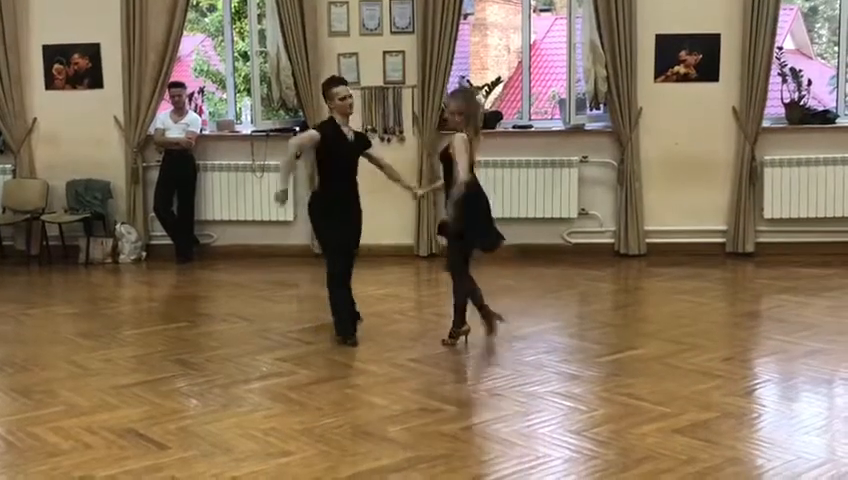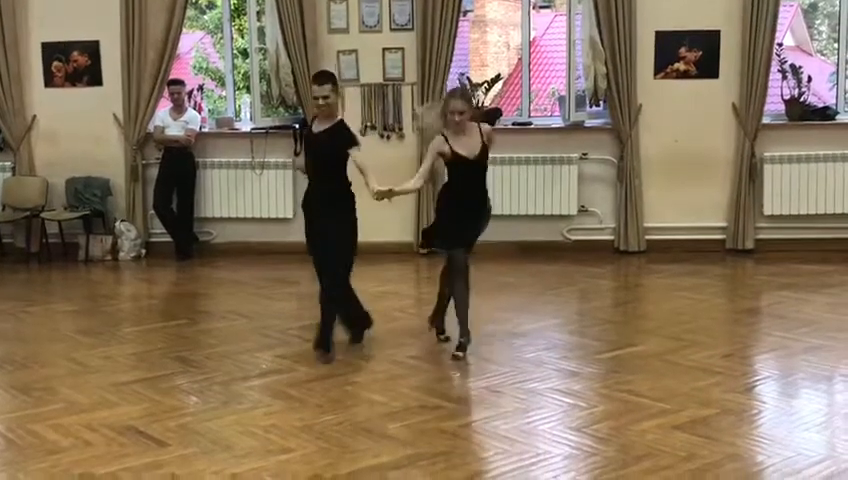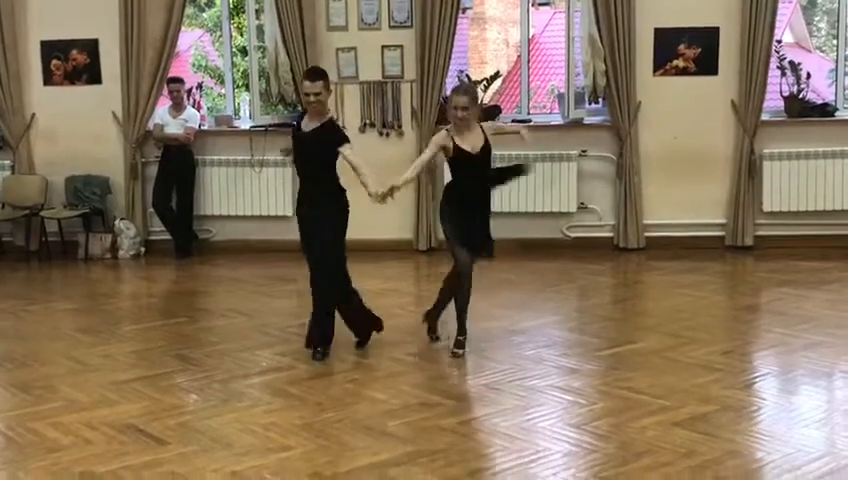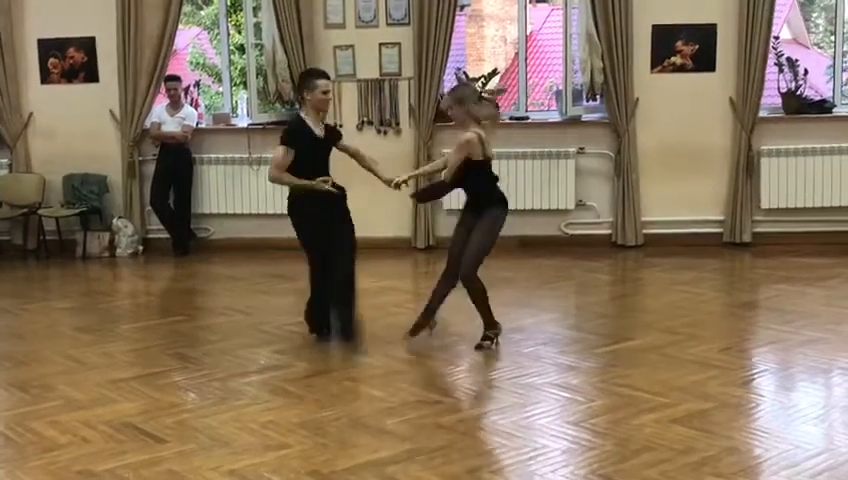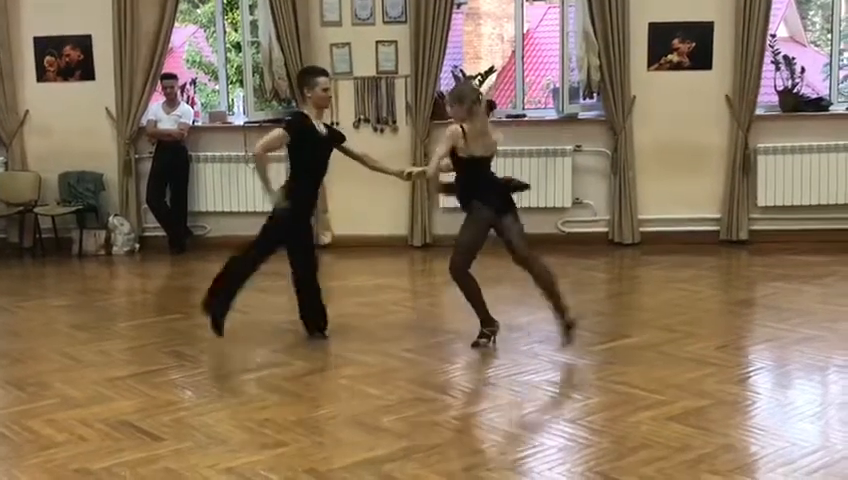
dt=0.3s
person 1, frame 1
left shoulder: (359, 135)
right shoulder: (325, 130)
left elbow: (382, 165)
right elbow: (296, 144)
left wrist: (410, 187)
right wrist: (284, 182)
left hip: (350, 205)
right hip: (325, 206)
left knee: (346, 262)
right knee: (338, 264)
left ankle: (347, 312)
right ankle: (345, 327)
person 1, frame 2
left shoulder: (343, 132)
right shoulder: (310, 125)
left elbow: (360, 163)
left wrist: (373, 187)
right wrist: (306, 166)
left hip: (339, 207)
right hip: (313, 205)
left knee: (335, 270)
right knee: (325, 270)
left ankle: (326, 339)
right ankle: (357, 320)
person 1, frame 3
left shoulder: (333, 128)
right shoulder: (301, 120)
left elbow: (354, 160)
left wrist: (371, 189)
left hip: (331, 203)
right hip: (307, 203)
left knee: (329, 269)
right knee: (327, 270)
left ankle: (320, 339)
right ankle: (365, 323)
person 1, frame 4
left shoulder: (329, 131)
right shoulder: (294, 130)
left elbow: (354, 154)
right elbow: (275, 174)
left wrist: (382, 177)
right wrist: (311, 184)
left hip: (331, 201)
right hip: (304, 205)
left knee: (342, 261)
right knee: (323, 265)
left ankle: (345, 323)
right ankle: (320, 322)
person 1, frame 5
left shoulder: (328, 130)
right shoulder: (298, 123)
left elbow: (358, 156)
right elbow: (260, 151)
left wrist: (394, 171)
right wrist: (273, 191)
left hip: (301, 203)
right hip: (292, 203)
right knee: (304, 264)
person 2, frame 1
left shoulder: (459, 140)
right shoulder: (465, 136)
left elbow: (461, 179)
left wrist: (450, 209)
right wrist: (433, 187)
left hip: (467, 210)
right hip: (468, 207)
left knee: (457, 269)
right knee: (458, 268)
person 2, frame 2
left shoulder: (484, 131)
right shoulder: (440, 142)
right elbow: (418, 181)
right wrist: (393, 191)
left hip: (474, 206)
right hip: (453, 209)
left knee: (455, 266)
right knee: (459, 268)
left ankle: (438, 317)
right ankle: (463, 334)
person 2, frame 3
left shoulder: (487, 129)
right shoulder: (442, 138)
left elbow: (516, 130)
right elbow: (415, 169)
left wrist: (520, 131)
right wrist: (395, 186)
left hip: (479, 208)
right hip: (455, 208)
left knee: (462, 268)
right knee: (463, 267)
left ankle: (434, 313)
right ankle: (460, 332)
person 2, frame 4
left shoulder: (468, 138)
right shoulder: (475, 133)
left elbow: (447, 176)
right elbow: (445, 162)
left wrist: (449, 170)
right wrist: (410, 175)
left hip: (490, 208)
right hip: (474, 204)
left knee: (466, 270)
right knee: (453, 264)
left ankle: (491, 327)
right ankle: (428, 315)
person 2, frame 5
left shoulder: (455, 131)
right shoulder: (484, 129)
left elbow: (433, 171)
left wrist: (431, 173)
right wrist: (421, 170)
left hip: (481, 206)
right hip: (498, 199)
left knee: (458, 268)
right knee: (527, 258)
left ankle: (488, 324)
right ankle: (562, 314)
person 3, frame 1
left shoulder: (194, 118)
right shoulder: (162, 116)
left elbow: (189, 144)
right elbow: (157, 140)
left wrist: (167, 142)
right wrist: (178, 140)
left hip: (185, 162)
right hip: (168, 162)
left knee: (185, 207)
right knee: (160, 206)
left ankle: (185, 248)
right ankle: (185, 241)
person 3, frame 2
left shoulder: (193, 116)
right shoulder: (161, 114)
left elbow: (188, 141)
right elbow: (156, 137)
left wrist: (166, 139)
right wrist: (178, 137)
left hip: (185, 160)
right hip: (168, 159)
left knee: (185, 204)
right knee: (160, 203)
left ankle: (184, 245)
right ankle: (185, 238)
person 3, frame 3
left shoulder: (192, 114)
right shoulder: (161, 112)
left elbow: (187, 139)
right elbow: (155, 135)
left wrist: (165, 137)
right wrist: (176, 136)
left hip: (184, 158)
right hip: (167, 157)
left knee: (184, 202)
right knee: (159, 201)
left ankle: (184, 243)
right ankle: (185, 236)
person 3, frame 4
left shoulder: (190, 112)
right shoulder: (158, 110)
left elbow: (184, 138)
right elbow: (153, 134)
left wrist: (163, 136)
right wrist: (174, 134)
left hip: (181, 156)
right hip: (164, 156)
left knee: (182, 200)
right knee: (157, 200)
left ankle: (181, 241)
right ankle: (183, 234)
person 3, frame 5
left shoulder: (186, 110)
right shoulder: (155, 108)
left elbow: (181, 135)
right elbow: (149, 131)
left wrist: (159, 134)
right wrist: (170, 132)
left hip: (178, 154)
right hip: (161, 153)
left knee: (178, 198)
right knee: (153, 198)
left ankle: (177, 239)
right ankle: (179, 232)
